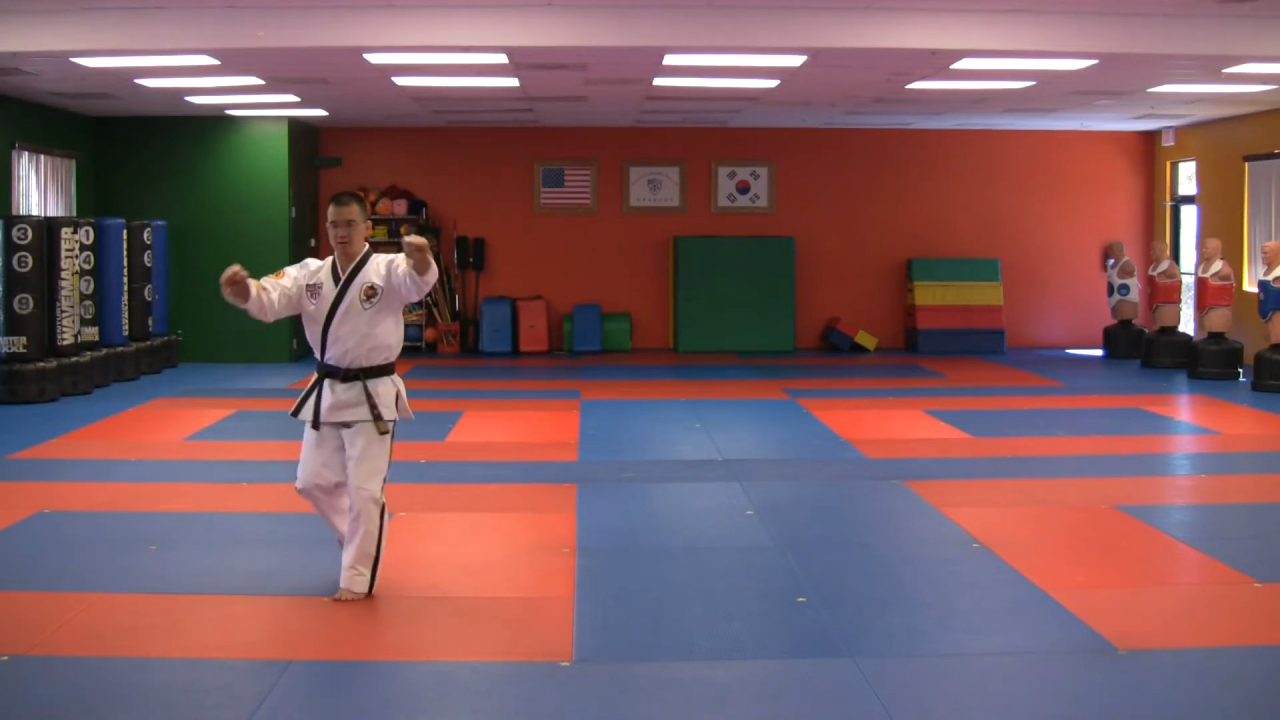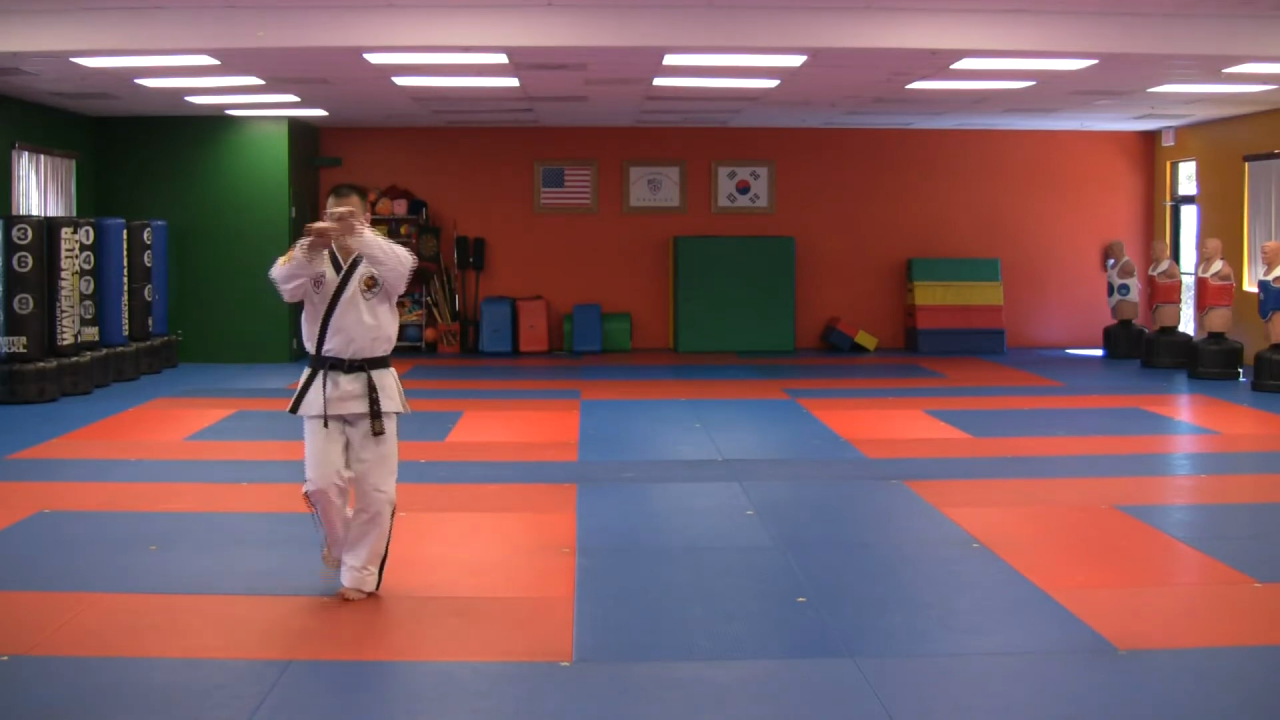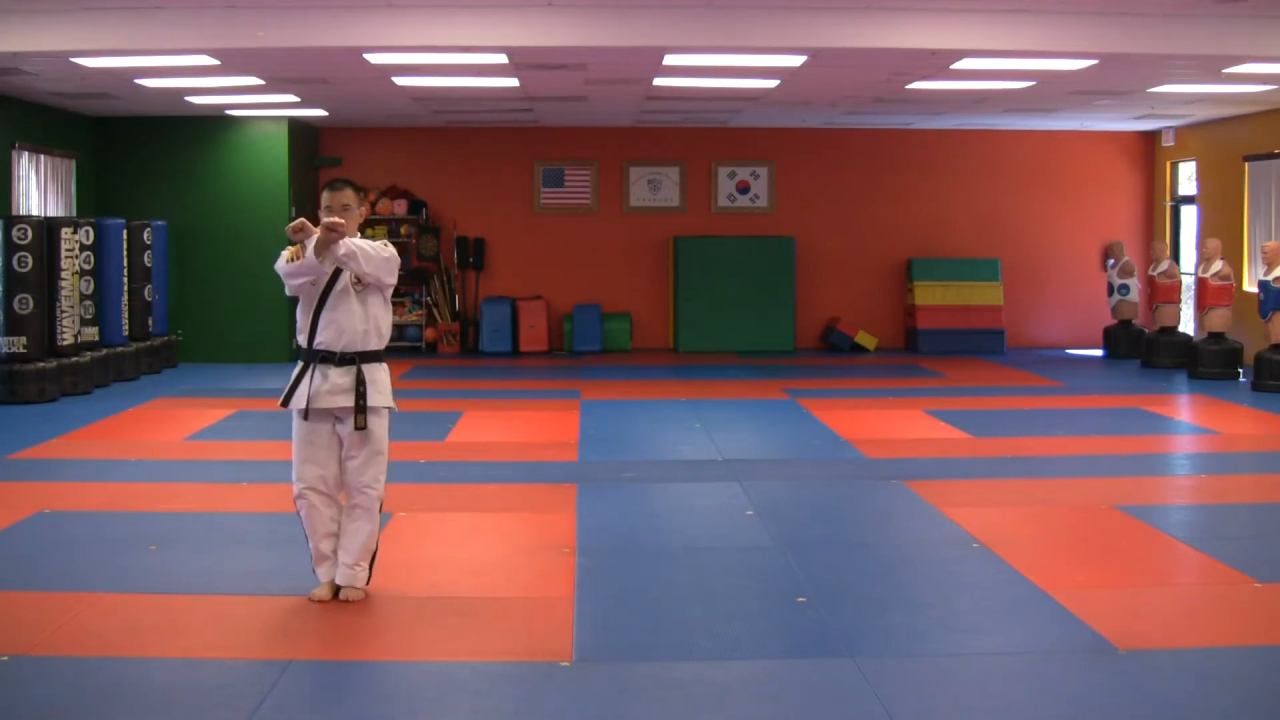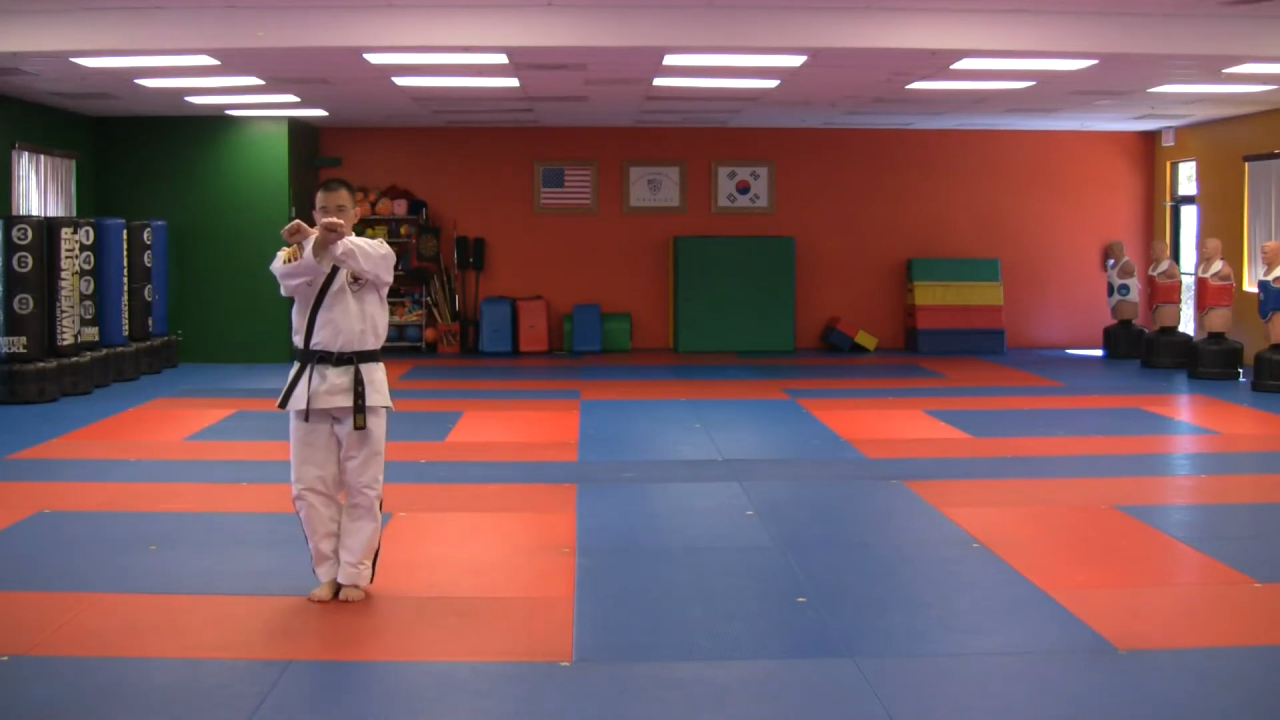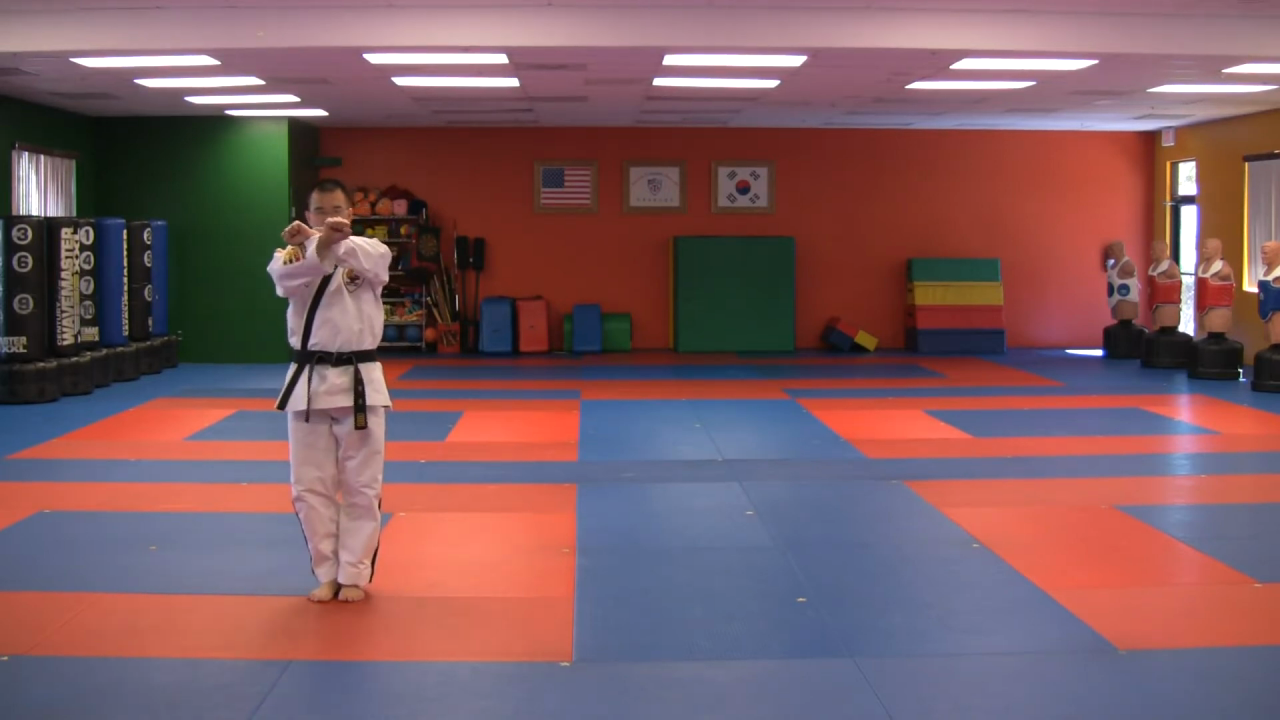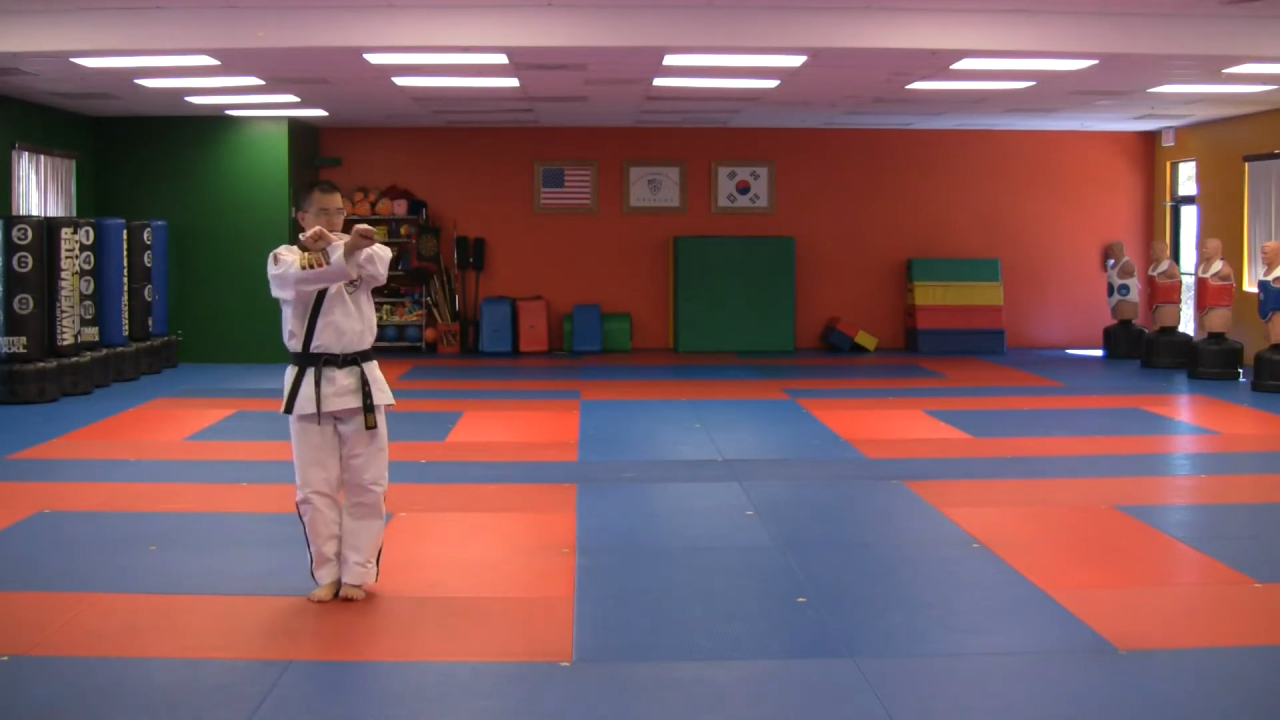
dt=0.4s
person 1, frame 1
left shoulder: (387, 268)
right shoulder: (309, 274)
left elbow: (417, 280)
right elbow: (269, 299)
left wrist: (421, 260)
right wrist: (243, 288)
left hip: (374, 394)
right hip: (327, 392)
left knee: (365, 490)
right knee: (313, 481)
left ankle: (357, 580)
right ankle: (352, 534)
person 1, frame 2
left shoulder: (379, 261)
right shoulder: (313, 263)
left elbow: (400, 266)
right elbow: (287, 281)
left wrist: (356, 234)
right wrist: (311, 245)
left hip: (372, 387)
right hip: (323, 387)
left knee: (376, 490)
right knee: (322, 483)
left ankle: (360, 575)
right ankle: (339, 547)
person 1, frame 3
left shoulder: (381, 255)
right shoulder: (304, 254)
left elbow: (368, 262)
right elbow: (291, 271)
left wrist: (330, 241)
right wrist: (319, 243)
left hip: (364, 381)
right hip: (314, 380)
left knee: (363, 486)
right knee: (312, 485)
left ankle: (352, 575)
right ankle: (327, 573)
person 1, frame 4
left shoulder: (376, 254)
right shoulder: (300, 255)
left elbow: (365, 260)
right elbow: (287, 272)
left wrist: (327, 240)
right wrist: (316, 244)
left hip: (361, 381)
right hip: (312, 381)
left knee: (363, 485)
right knee: (311, 485)
left ankle: (354, 574)
right ankle: (328, 573)
person 1, frame 5
left shoulder: (369, 254)
right shoulder: (295, 255)
left elbow: (368, 258)
right elbow: (286, 274)
left wrist: (327, 240)
right wrist: (319, 244)
left hip: (359, 381)
right hip: (309, 381)
left knee: (362, 485)
right knee: (311, 486)
left ankle: (353, 574)
right ankle: (328, 573)
person 1, frame 6
left shoulder: (361, 252)
right shoulder: (284, 257)
left elbow: (377, 263)
right elbow: (301, 276)
left wrist: (349, 246)
right wrist: (345, 249)
left hip: (359, 381)
right hip: (311, 384)
left knee: (367, 484)
right knee: (315, 487)
left ankle: (357, 574)
right ankle: (328, 575)
